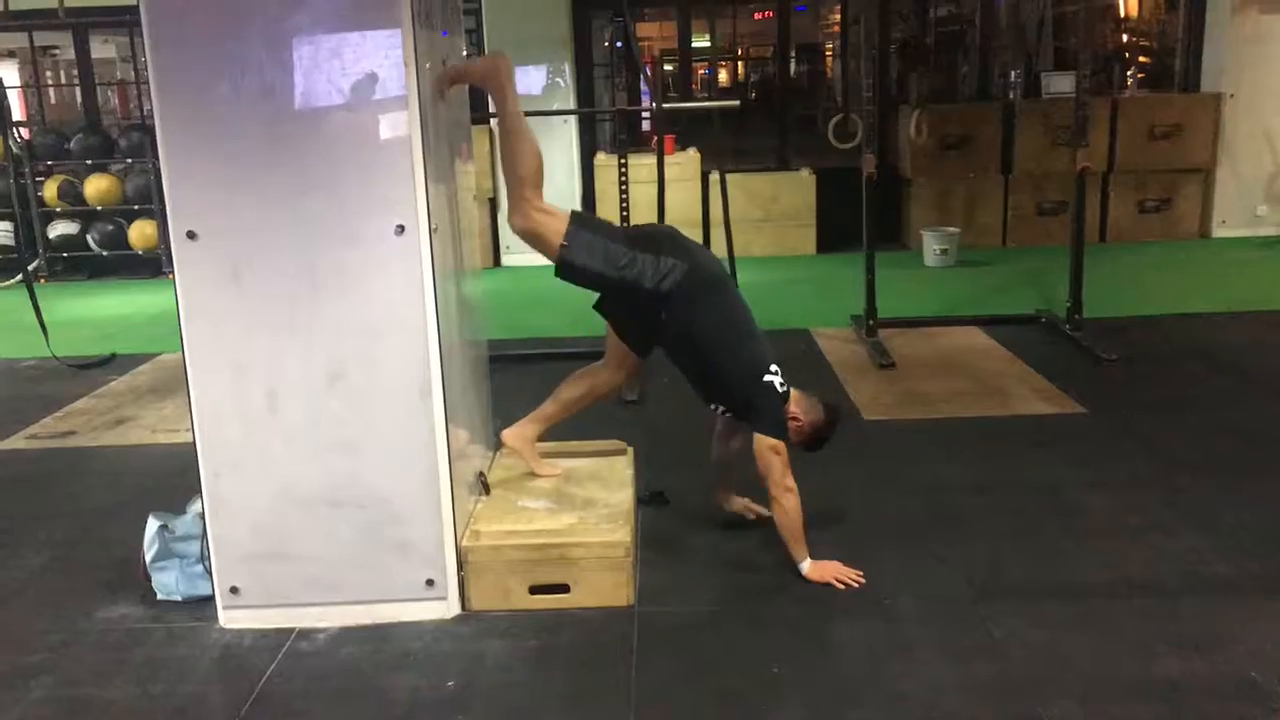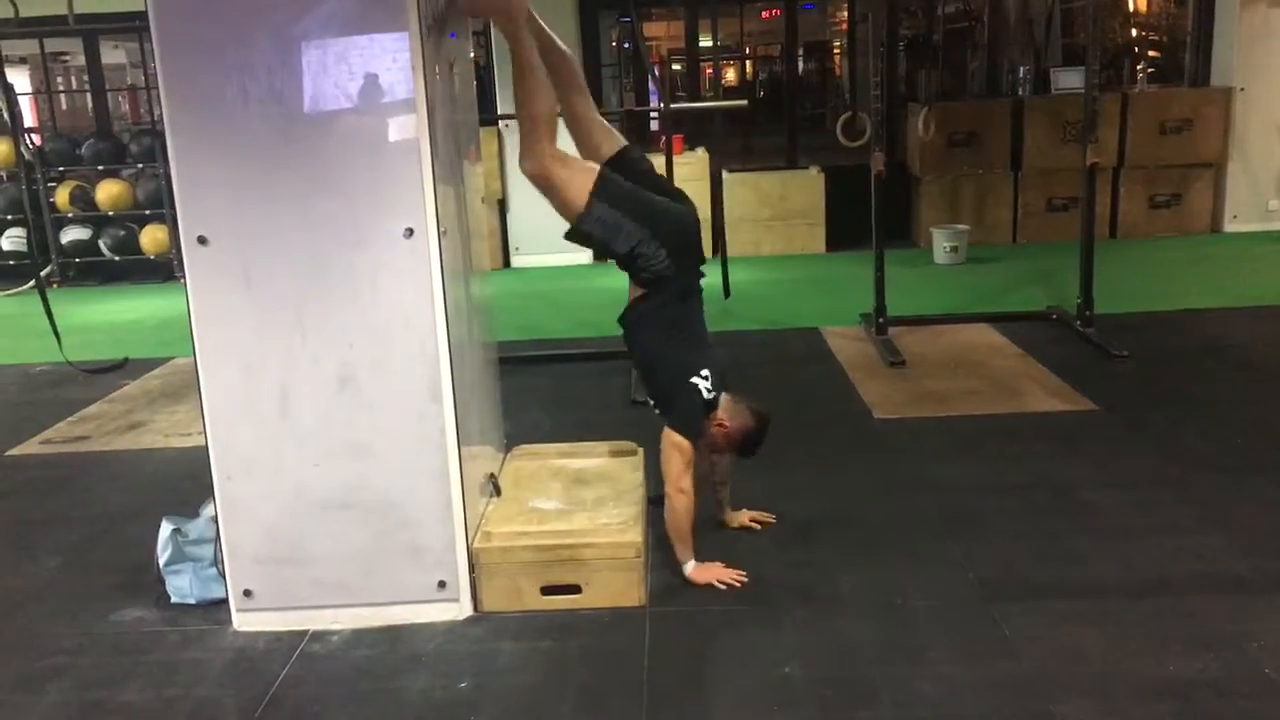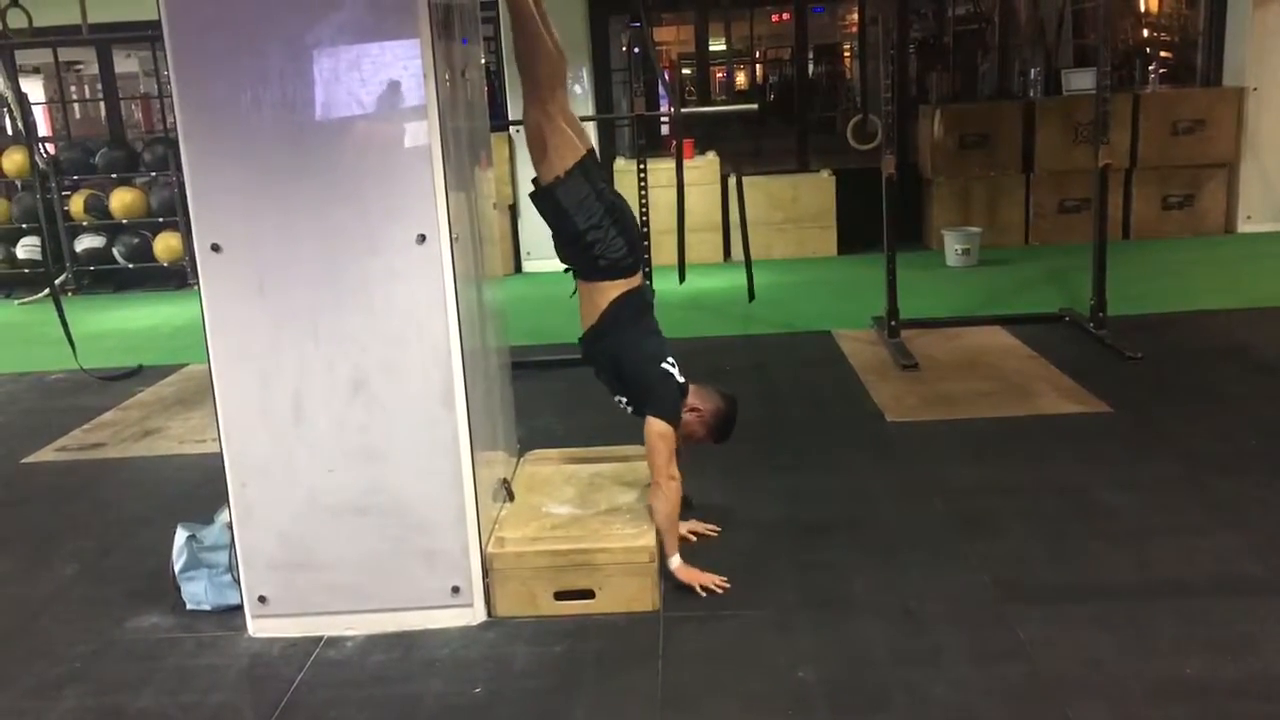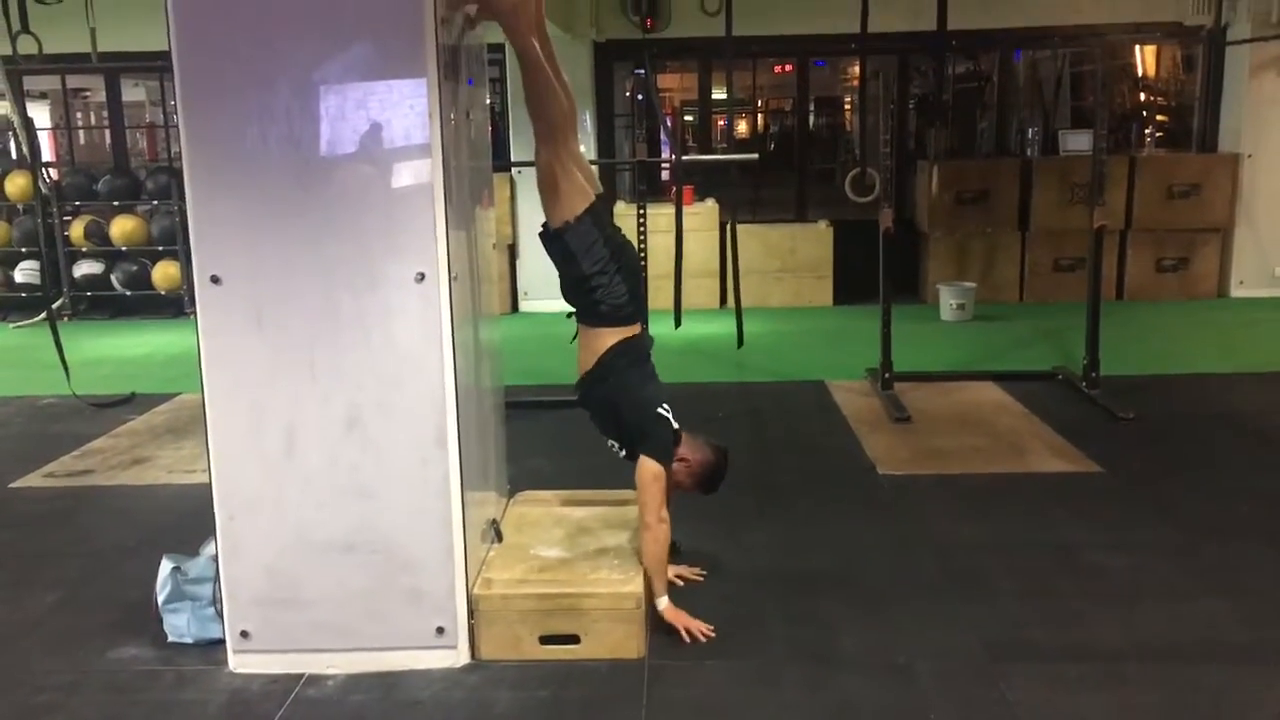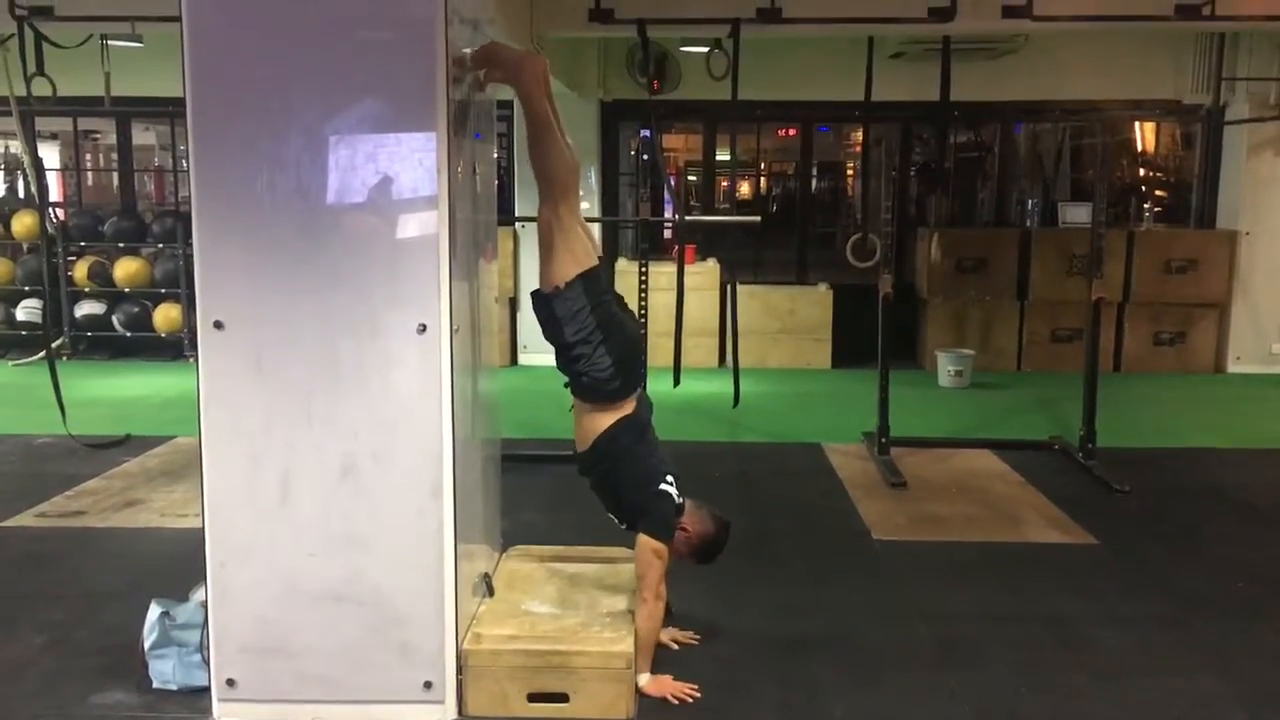
dt=1s
person 1, frame 1
left shoulder: (761, 390)
right shoulder: (767, 401)
left elbow: (726, 431)
right elbow: (782, 490)
left wrist: (725, 494)
right wrist: (806, 564)
left hip: (667, 277)
right hip: (667, 276)
left knee: (616, 369)
right knee: (528, 215)
left ankle: (526, 430)
right ankle: (499, 81)
person 1, frame 2
left shoulder: (706, 395)
right shoulder: (691, 402)
left elbow: (713, 452)
right elbow: (677, 489)
left wrist: (730, 511)
right wrist: (690, 565)
left hip: (669, 224)
right hip: (663, 247)
left knee: (579, 105)
right knee: (541, 162)
person 1, frame 3
left shoulder: (663, 386)
right shoulder: (665, 394)
left elbow: (663, 478)
right elbow: (665, 478)
left wrist: (674, 521)
right wrist: (675, 561)
left hip: (605, 246)
right hip: (604, 250)
left knee: (551, 107)
right knee: (547, 110)
person 1, frame 4
left shoulder: (657, 434)
right shoulder: (660, 438)
left elbow: (653, 518)
right elbow: (654, 519)
left wrist: (661, 566)
right wrist: (663, 602)
left hip: (611, 295)
right hip: (608, 296)
left knee: (564, 150)
right knee: (558, 152)
person 1, frame 5
left shoulder: (657, 502)
right shoulder: (661, 512)
left elbow: (647, 594)
right elbow: (650, 593)
left wrist: (655, 628)
right wrist: (644, 675)
left hip: (609, 351)
right hip: (603, 360)
left knee: (563, 208)
right knee: (561, 209)
right ankle: (528, 80)
